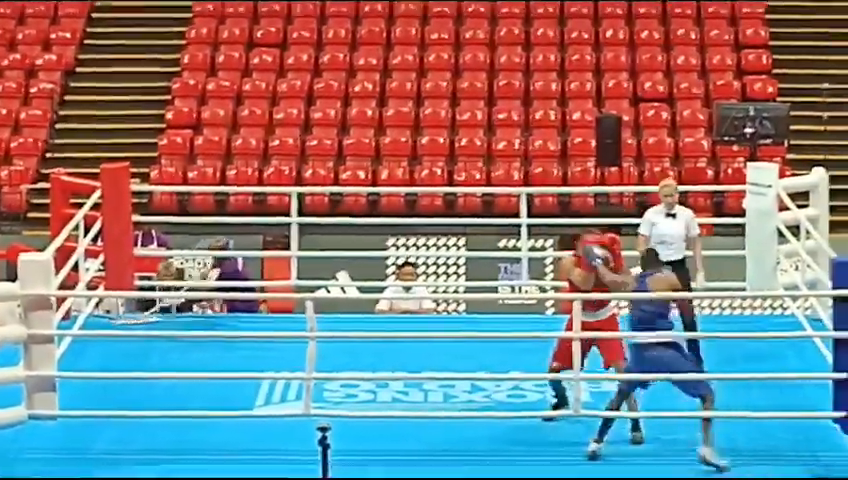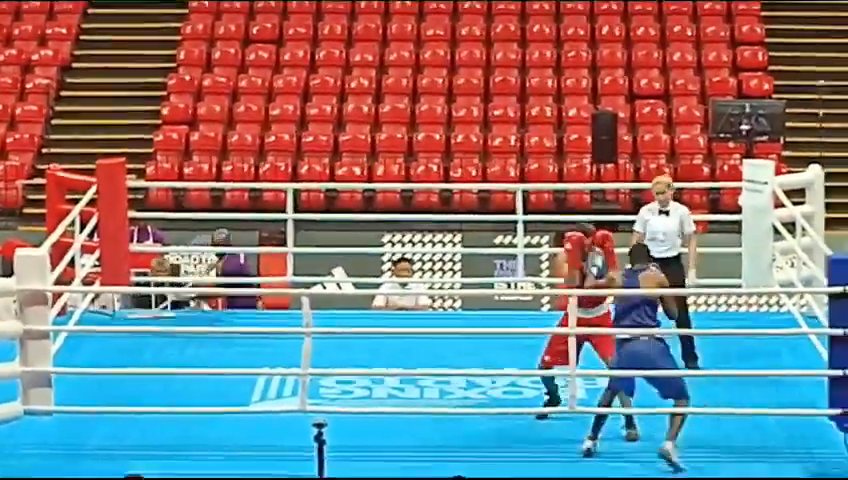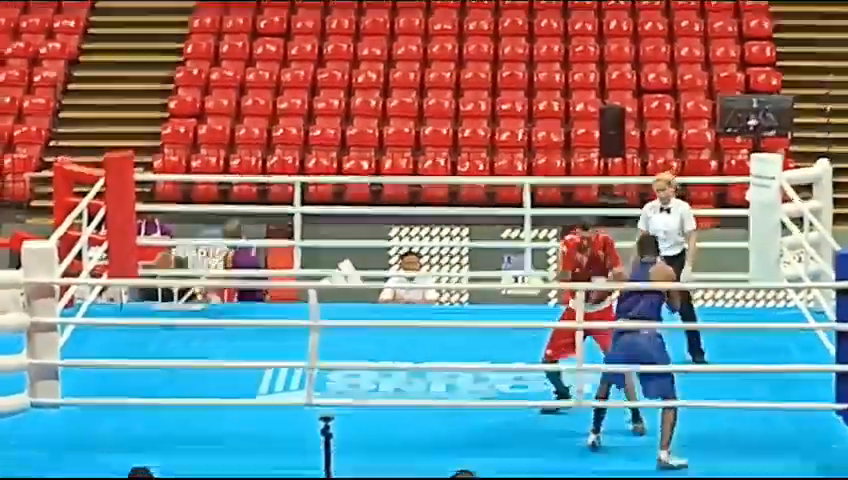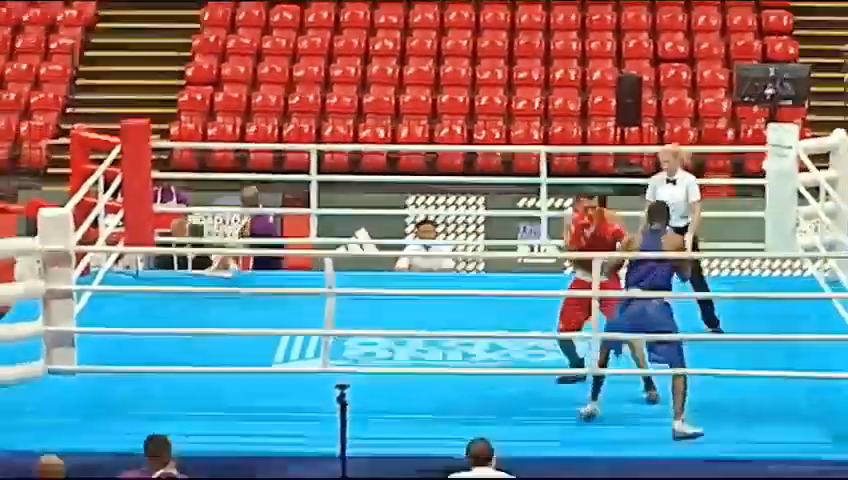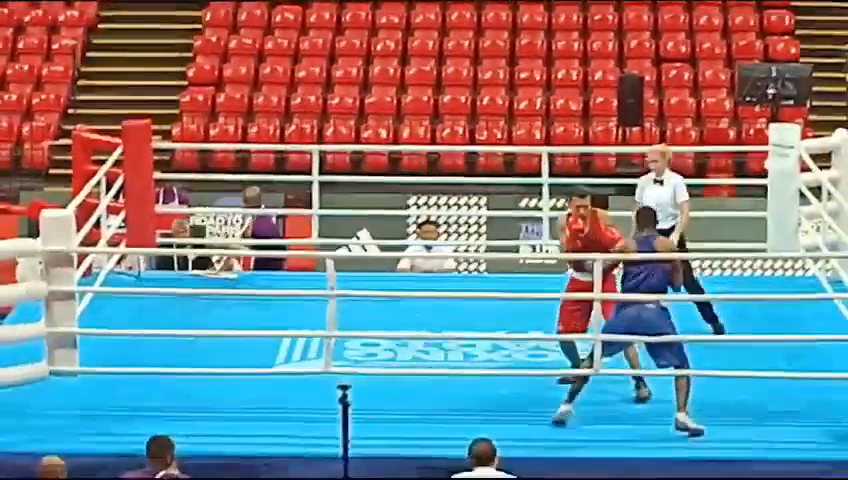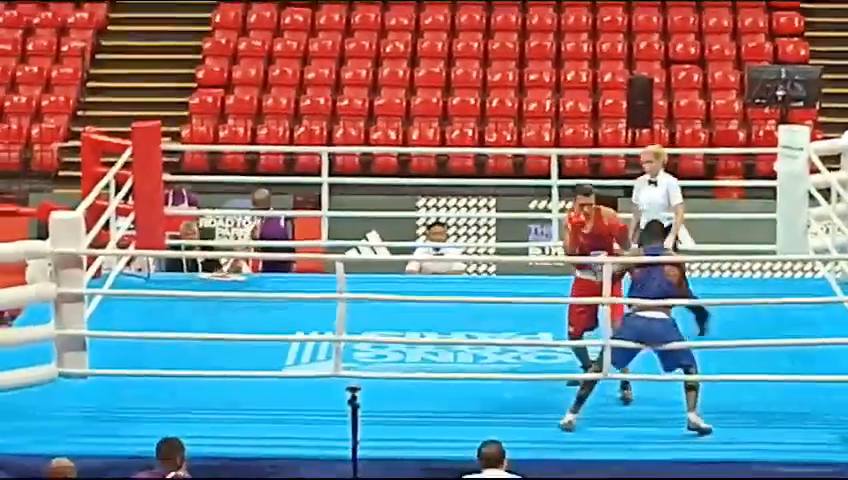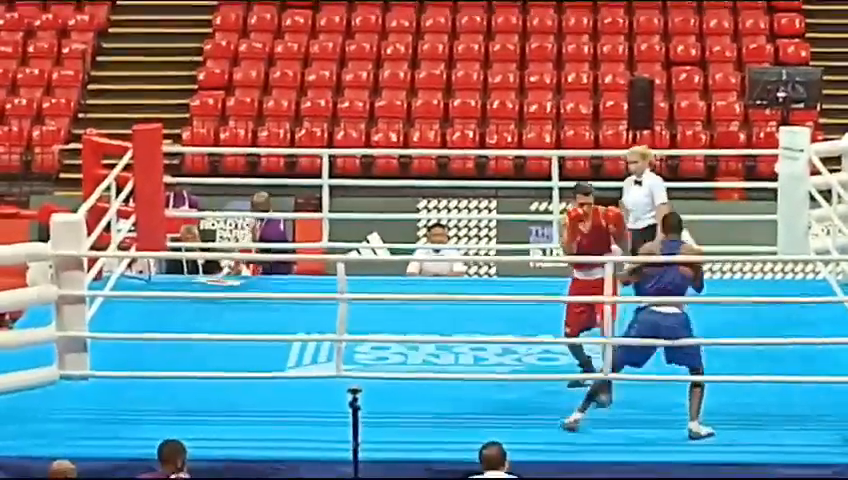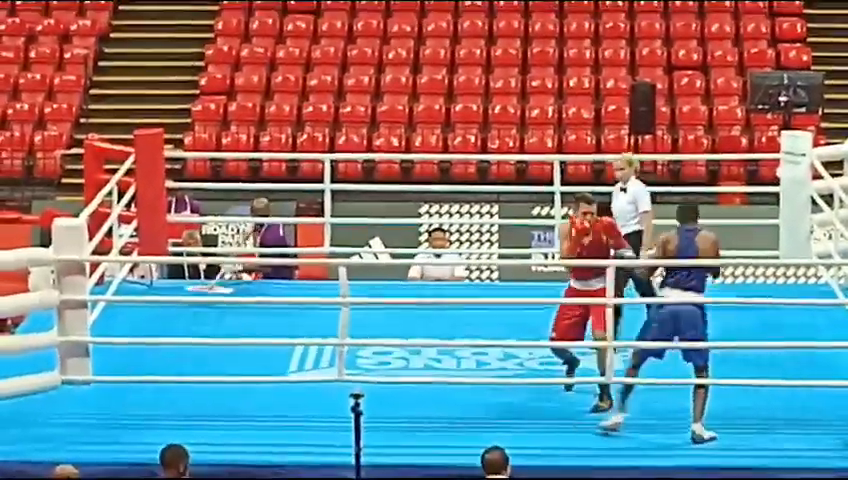
dt=0.1s
person 1, frame 1
left shoulder: (628, 282)
right shoulder: (670, 279)
left elbow: (606, 279)
left wrist: (595, 258)
left hip: (640, 349)
right hip: (666, 349)
left knee: (622, 393)
right knee: (707, 394)
left ankle: (597, 443)
right ankle: (706, 448)
person 1, frame 2
left shoulder: (617, 279)
right shoulder: (658, 278)
right elbow: (673, 313)
left hip: (625, 345)
right hip: (650, 344)
left knee: (611, 392)
right knee: (681, 399)
left ankle: (591, 440)
right ankle: (669, 444)
person 1, frame 3
left shoulder: (624, 272)
right shoulder: (666, 272)
right elbow: (675, 306)
left hip: (622, 337)
right hip: (648, 338)
left knee: (605, 384)
right knee: (669, 398)
left ankle: (595, 434)
right ankle: (664, 454)
person 1, frame 4
left shoulder: (633, 240)
right shoulder: (677, 241)
right elbow: (685, 274)
left hip: (632, 306)
right hip: (658, 308)
left knee: (604, 349)
right knee: (678, 366)
left ankle: (592, 403)
right ankle: (679, 423)
person 1, frame 5
left shoulder: (626, 246)
right shoulder: (668, 245)
right elbow: (677, 284)
left hip: (627, 310)
right hip: (655, 312)
left knee: (592, 357)
right knee: (681, 366)
left ankle: (567, 406)
right ankle: (682, 415)
person 1, frame 6
left shoulder: (634, 255)
right shoulder: (676, 260)
right elbow: (682, 295)
left hip: (635, 322)
right hip: (663, 323)
left knee: (599, 366)
right knee: (690, 368)
left ankle: (572, 415)
right ankle: (693, 416)
person 1, frame 7
left shoulder: (649, 249)
right shoulder: (693, 253)
left elbow: (627, 279)
right elbow: (698, 286)
left hip: (647, 316)
right hip: (675, 318)
left knee: (611, 366)
right knee: (696, 370)
left ankle: (578, 414)
right ankle: (694, 424)
person 1, frame 8
left shoulder: (667, 239)
right shoulder: (711, 240)
left elbow: (646, 271)
right elbow: (715, 274)
left hip: (666, 305)
right hip: (692, 308)
left knee: (636, 360)
right knee: (701, 369)
left ankle: (619, 415)
right ankle: (697, 426)
person 2, frame 1
left shoulder: (605, 258)
right shoulder: (569, 262)
right elbow: (585, 285)
left wrist: (616, 255)
right wrist: (588, 258)
left hip: (605, 319)
right hip: (579, 319)
left knee: (621, 368)
right knee: (555, 369)
left ankle: (635, 423)
right ankle: (561, 402)
person 2, frame 2
left shoulder: (600, 252)
right shoulder: (565, 256)
left elbow: (614, 281)
right elbow: (571, 284)
left wrist: (608, 252)
right wrist: (572, 253)
left hip: (600, 316)
right knee: (545, 364)
left ankle: (630, 421)
right ankle: (553, 399)
person 2, frame 3
left shoulder: (603, 248)
right shoulder: (566, 251)
left elbow: (619, 277)
right elbow: (564, 281)
left wrist: (610, 252)
right wrist: (569, 255)
left hip: (602, 310)
right hip: (575, 310)
right knee: (548, 359)
left ankle: (636, 415)
right ankle: (563, 395)
person 2, frame 4
left shoulder: (609, 218)
right shoulder: (572, 222)
right elbow: (571, 253)
left wrist: (619, 238)
right wrist: (576, 231)
left hip: (608, 281)
right hip: (582, 281)
right knee: (564, 330)
left ankle: (648, 383)
right ankle: (578, 368)
person 2, frame 5
left shoulder: (602, 217)
right shoulder: (565, 224)
left elbow: (619, 249)
left wrist: (615, 243)
right wrist: (572, 236)
left hip: (604, 280)
right hip: (579, 281)
right knee: (564, 333)
left ankle: (640, 381)
right ankle: (579, 369)
person 2, frame 6
left shoulder: (607, 215)
right shoulder: (569, 221)
left elbow: (625, 245)
right elbow: (570, 254)
left wrist: (621, 234)
right wrist: (575, 232)
right hip: (583, 280)
left knee: (616, 327)
right knee: (574, 333)
left ankle: (624, 382)
right ankle: (588, 369)
person 2, frame 7
left shoulder: (604, 215)
right shoulder: (567, 220)
left elbow: (623, 245)
right elbow: (569, 252)
left wrist: (619, 227)
right wrist: (574, 228)
left hip: (605, 278)
right hip: (581, 281)
left knee: (605, 326)
right knee: (571, 334)
right ankle: (587, 368)
person 2, frame 8
left shoulder: (605, 227)
right shoulder: (567, 230)
left elbow: (625, 253)
right elbow: (565, 259)
left wrist: (615, 236)
right wrist: (575, 238)
left hip: (601, 289)
right hip: (577, 289)
left knee: (599, 336)
right knee: (556, 340)
left ankle: (605, 394)
right ankle: (572, 363)
person 3, frame 1
left shoulder: (686, 214)
right shoulder: (651, 214)
left elbow: (696, 243)
right elbow: (641, 244)
left wrist: (700, 271)
left hip: (679, 266)
left knee: (687, 313)
left ankle: (695, 359)
person 3, frame 2
left shoulder: (681, 211)
right shoulder: (646, 211)
left elbow: (691, 241)
right elbow: (636, 240)
left wrist: (692, 269)
left hip: (673, 263)
left knee: (680, 311)
left ankle: (690, 358)
person 3, frame 3
left shoulder: (683, 208)
right shoulder: (648, 209)
left elbow: (691, 239)
right elbow: (642, 238)
left wrist: (688, 266)
left hip: (676, 260)
left knee: (685, 307)
left ankle: (696, 352)
person 3, frame 4
left shoulder: (688, 180)
right shoulder: (655, 181)
left elbow: (696, 211)
left wrist: (689, 236)
left hip: (682, 231)
left knee: (697, 279)
left ankle: (712, 323)
person 3, frame 5
left shoulder: (676, 180)
right shoulder: (643, 181)
left elbow: (684, 211)
right elbow: (639, 210)
left wrist: (675, 235)
left hip: (670, 233)
left knee: (687, 280)
left ankle: (713, 320)
person 3, frame 6
left shoulder: (669, 182)
right shoulder: (640, 182)
left elbow: (679, 211)
right elbow: (636, 212)
left wrist: (671, 237)
right wrist: (631, 238)
left hip: (664, 233)
left ankle: (700, 312)
person 3, frame 7
left shoulder: (655, 182)
right shoulder: (628, 183)
left elbow: (663, 211)
left wrist: (658, 239)
left hip: (648, 234)
right hip: (633, 234)
person 3, frame 8
left shoulder: (639, 189)
right shoulder: (617, 190)
left elbow: (647, 221)
left wrist: (644, 249)
left hip: (635, 241)
right hip: (623, 241)
left knee: (617, 287)
right knee: (643, 288)
